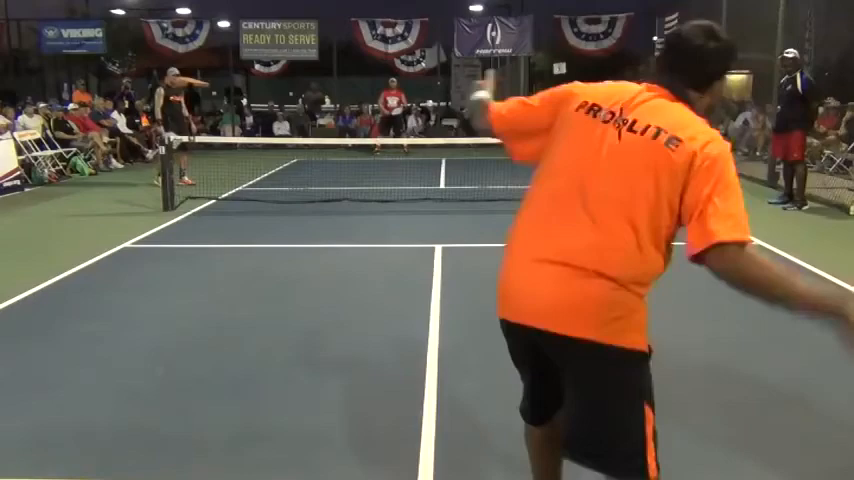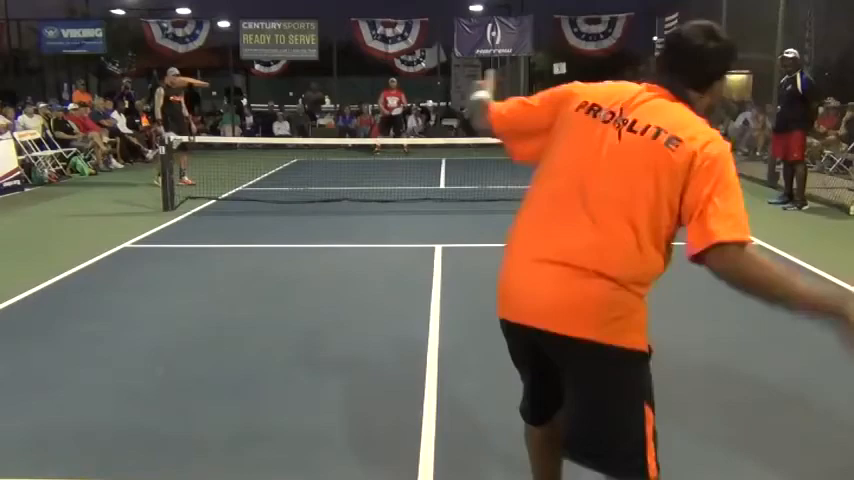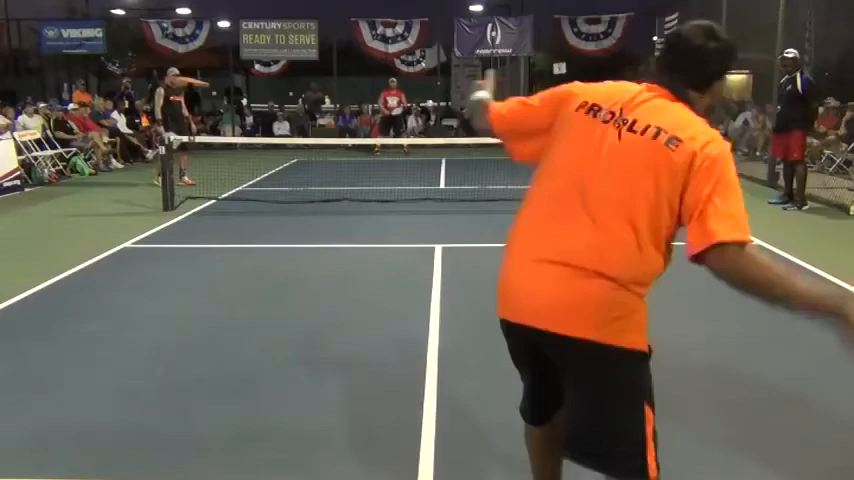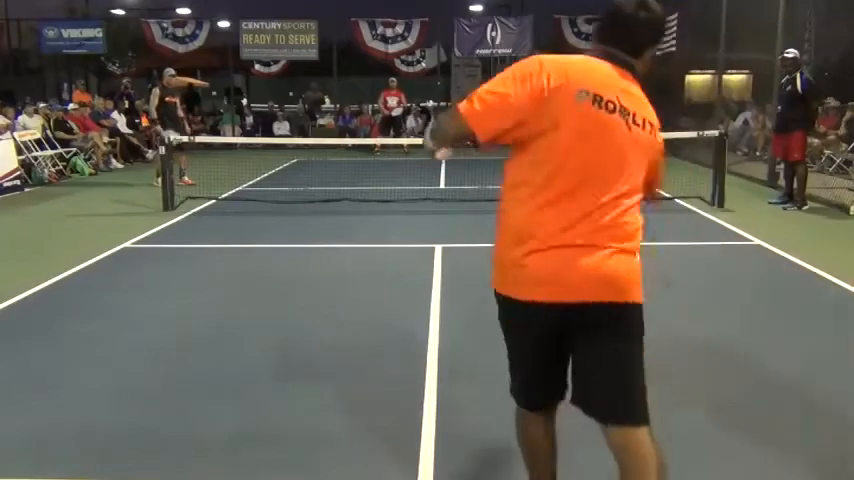
dt=0.3s
person 1, frame 1
left shoulder: (580, 96)
right shoulder: (703, 145)
left elbow: (487, 120)
right elbow: (727, 258)
left wrist: (481, 97)
left hip: (520, 297)
right hip: (600, 315)
left knee: (544, 412)
person 1, frame 2
left shoulder: (580, 96)
right shoulder: (703, 145)
left elbow: (487, 119)
right elbow: (728, 258)
left wrist: (481, 97)
left hip: (520, 297)
right hip: (600, 317)
left knee: (544, 412)
person 1, frame 3
left shoulder: (581, 97)
right shoulder: (704, 146)
left elbow: (487, 119)
right elbow: (727, 257)
left wrist: (482, 96)
left hip: (520, 297)
right hip: (601, 313)
left knee: (543, 411)
person 1, frame 4
left shoulder: (544, 72)
right shoulder: (646, 122)
left elbow: (453, 127)
left wrist: (436, 140)
left hip: (528, 277)
right hip: (612, 283)
left knee: (535, 405)
right knee: (629, 427)
person 2, frame 1
left shoulder: (804, 80)
right shoulder: (784, 81)
left elbow: (811, 104)
left wrist: (808, 124)
right wrist: (777, 123)
left hip: (797, 127)
right hip: (783, 126)
left knee: (798, 161)
right knee: (786, 161)
left ankle: (801, 199)
right ankle: (788, 194)
person 2, frame 2
left shoulder: (804, 80)
right shoulder: (784, 81)
left elbow: (812, 105)
left wrist: (808, 125)
right wrist: (777, 124)
left hip: (797, 127)
right hip: (783, 126)
left knee: (797, 161)
right knee: (786, 161)
left ankle: (800, 199)
right ankle: (788, 194)
person 2, frame 3
left shoulder: (804, 80)
right shoulder: (784, 81)
left elbow: (811, 105)
left wrist: (808, 125)
right wrist: (777, 124)
left hip: (797, 128)
right hip: (783, 127)
left knee: (797, 161)
right knee: (786, 161)
left ankle: (800, 199)
right ankle: (788, 194)
person 2, frame 4
left shoulder: (804, 80)
right shoulder: (785, 81)
left elbow: (812, 105)
left wrist: (809, 125)
right wrist: (778, 124)
left hip: (797, 128)
right hip: (784, 127)
left knee: (798, 161)
right knee: (786, 161)
left ankle: (801, 199)
right ankle: (788, 194)
